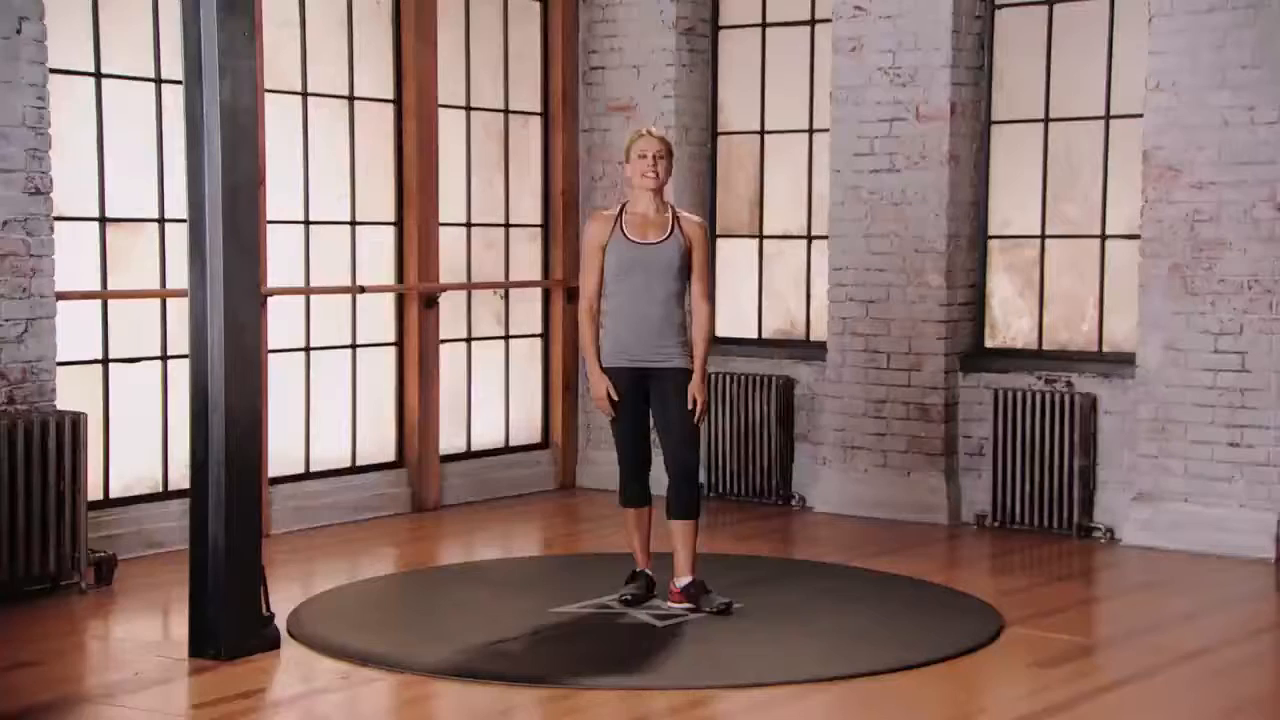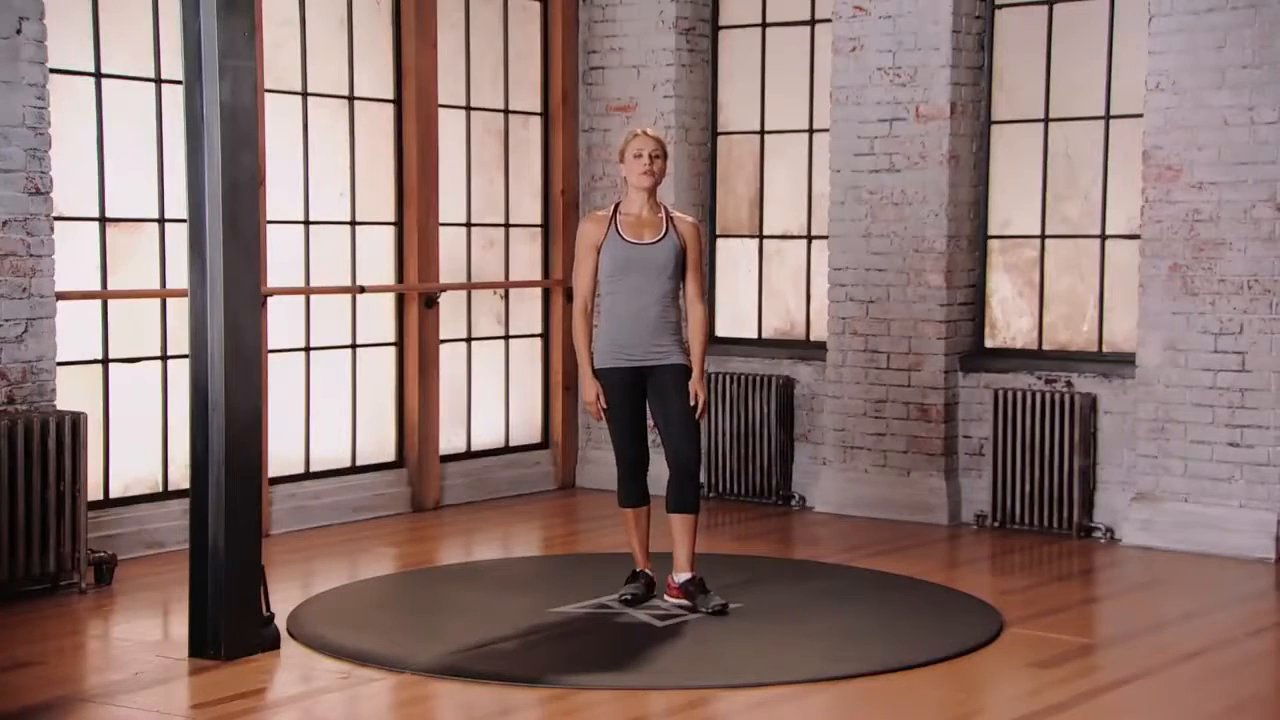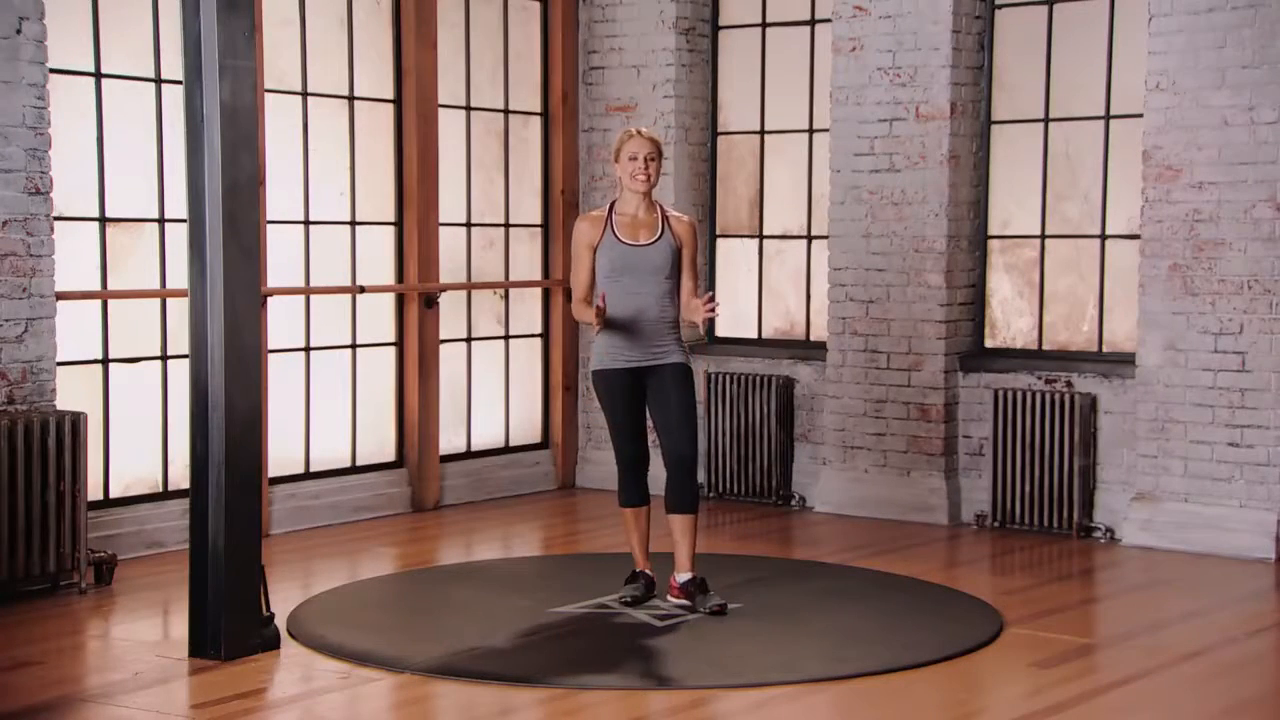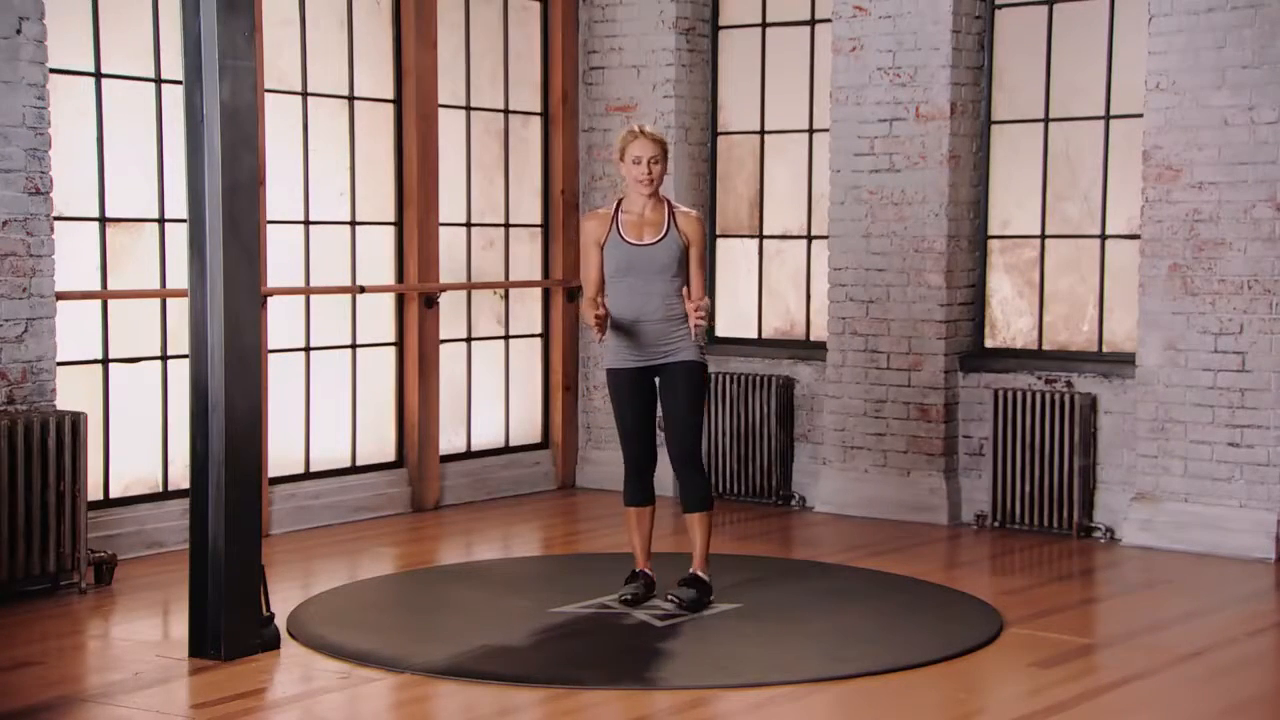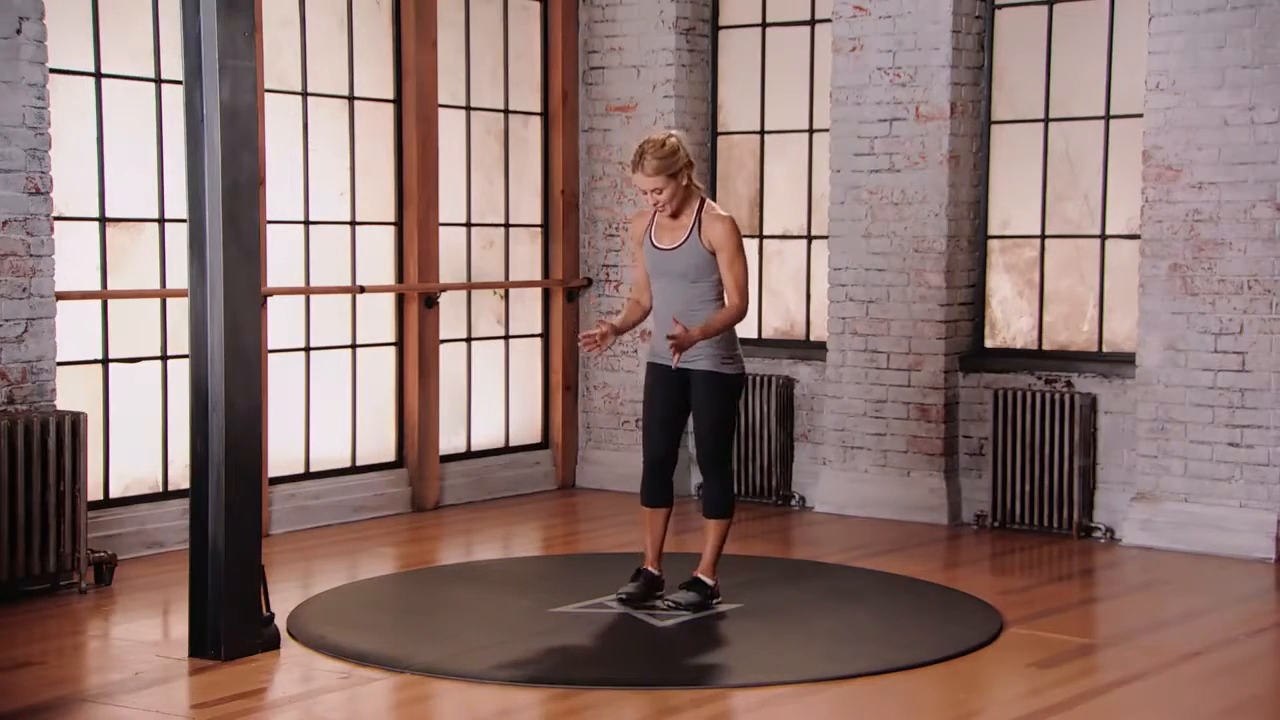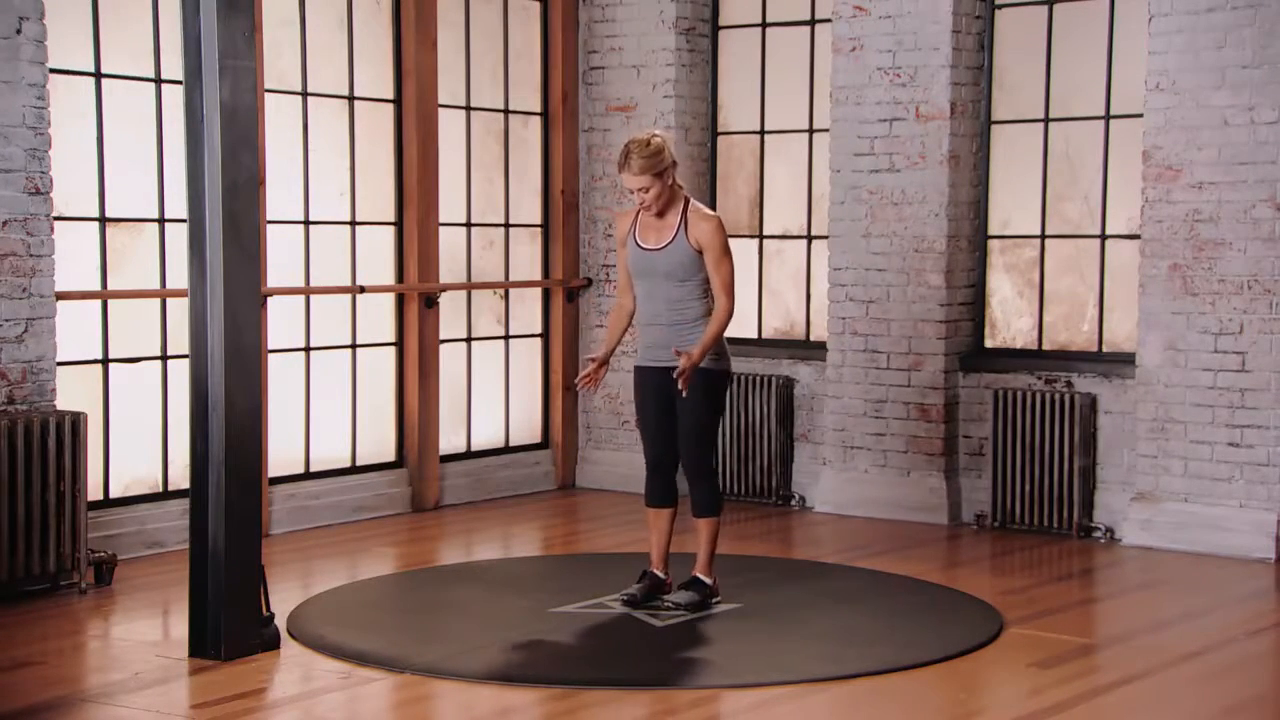
dt=0.7s
person 1, frame 1
left shoulder: (691, 229)
right shoulder: (602, 226)
left elbow: (701, 306)
right elbow: (588, 305)
left wrist: (698, 373)
right wrist: (594, 370)
left hip: (672, 365)
right hip: (620, 364)
left knee: (683, 465)
right knee: (633, 466)
left ankle: (685, 581)
right ankle: (641, 571)
person 1, frame 2
left shoulder: (684, 228)
right shoulder: (595, 226)
left elbow: (695, 305)
right elbow: (581, 305)
left wrist: (698, 372)
right wrist: (586, 373)
left hip: (668, 361)
right hip: (615, 362)
left knee: (685, 459)
right knee: (631, 464)
left ankle: (683, 578)
right ankle: (641, 570)
person 1, frame 3
left shoulder: (680, 227)
right shoulder: (591, 226)
left elbow: (686, 301)
right elbow: (578, 303)
left wrist: (698, 311)
right wrist: (596, 316)
left hip: (668, 359)
right hip: (615, 360)
left knee: (682, 459)
right knee: (631, 463)
left ankle: (686, 578)
right ankle: (642, 571)
person 1, frame 4
left shoulder: (688, 223)
right shoulder: (597, 224)
left elbow: (698, 294)
right elbow: (590, 296)
left wrist: (697, 312)
right wrist: (596, 317)
left hip: (681, 355)
right hip: (626, 358)
left knee: (686, 458)
right knee: (637, 462)
left ankle: (698, 572)
right ankle: (641, 570)
person 1, frame 5
left shoulder: (718, 225)
right shoulder: (641, 227)
left elbow: (738, 303)
right elbow: (642, 296)
left wrist: (697, 334)
right wrist: (615, 328)
left hip: (715, 363)
right hip: (664, 361)
left knee: (713, 465)
right knee: (655, 462)
left ankle: (706, 577)
right ankle: (650, 569)
person 1, frame 6
left shoulder: (704, 224)
right shoulder: (625, 225)
left elbow: (724, 301)
left wrist: (699, 354)
right wrist: (606, 352)
left hip: (701, 363)
right hip: (651, 362)
left knee: (696, 464)
right knee: (658, 464)
left ankle: (704, 576)
right ankle: (656, 571)
